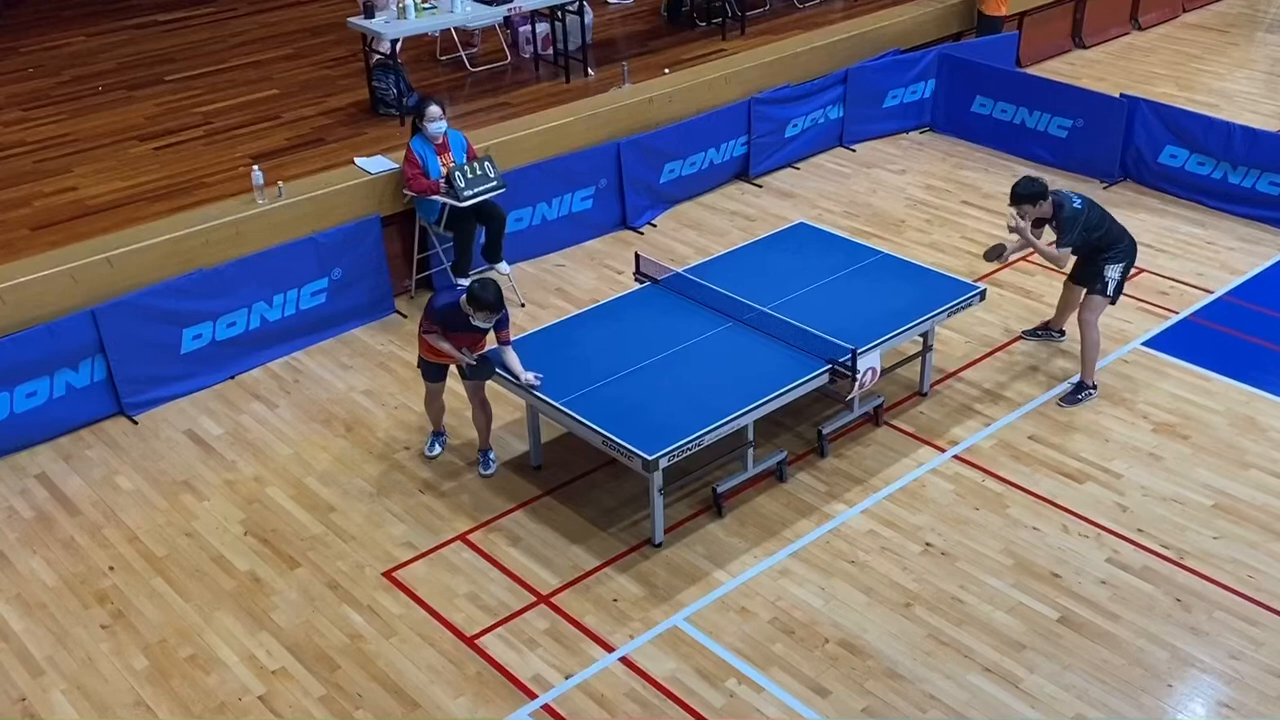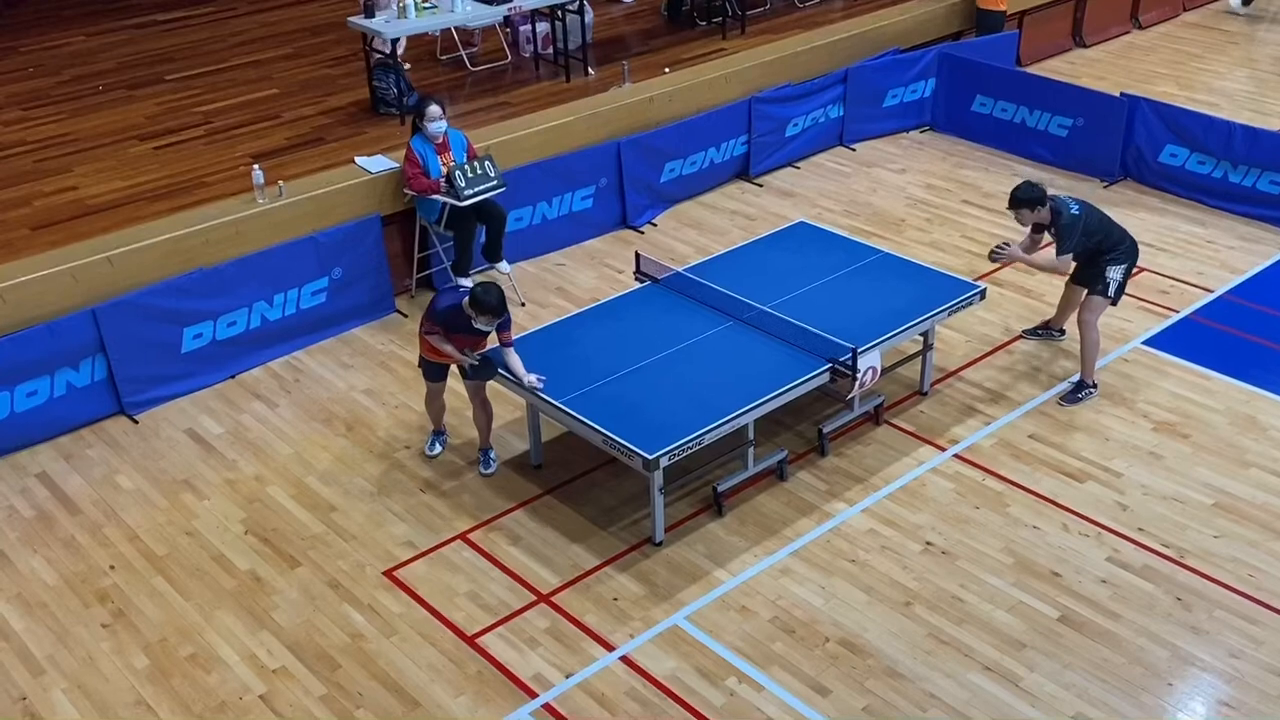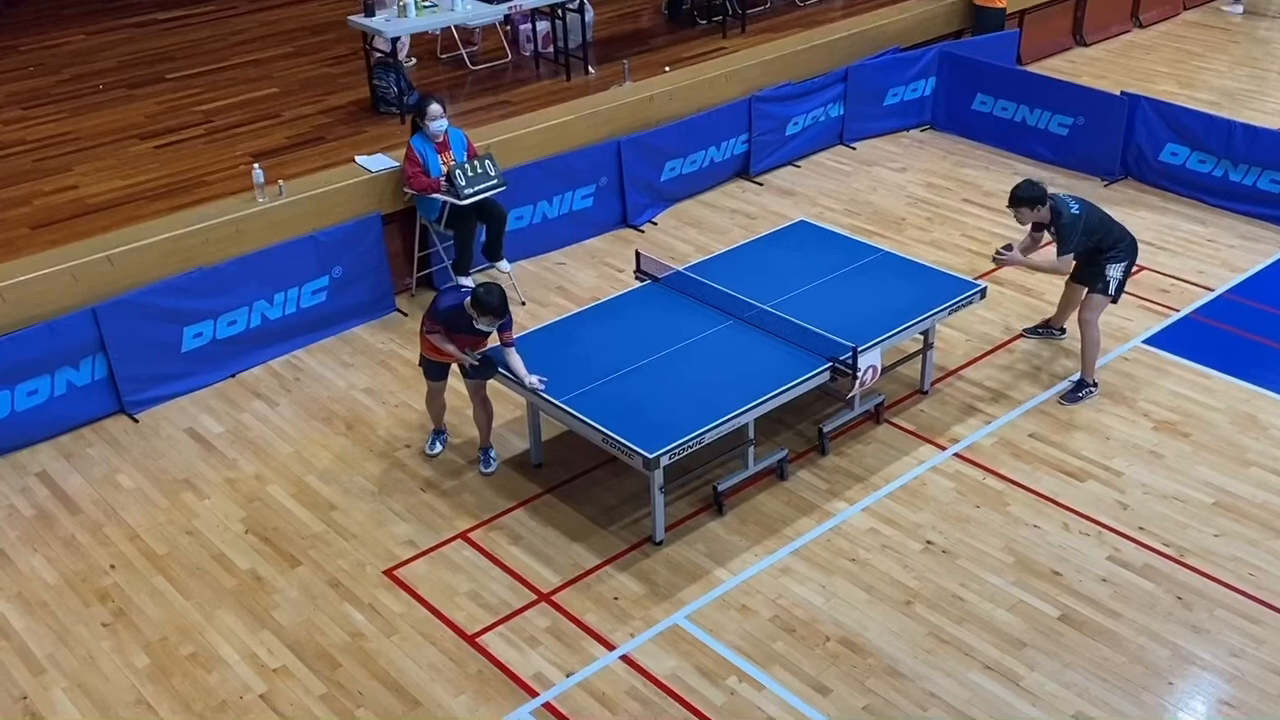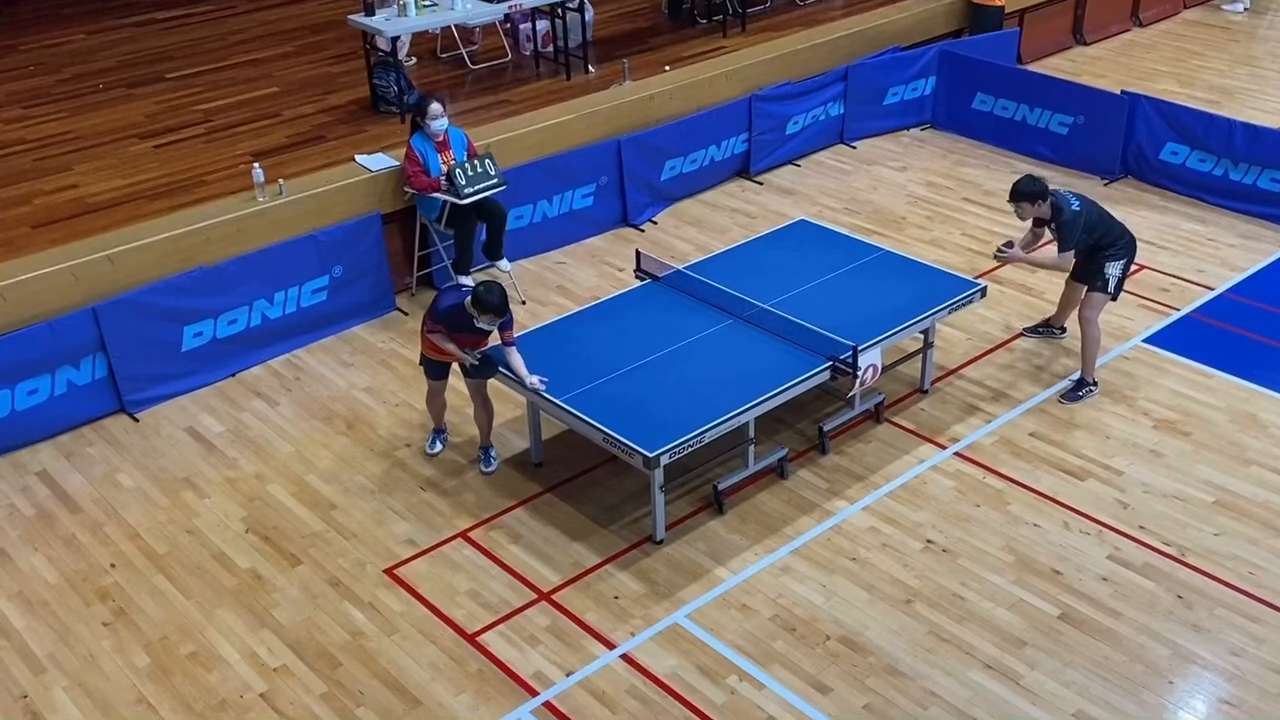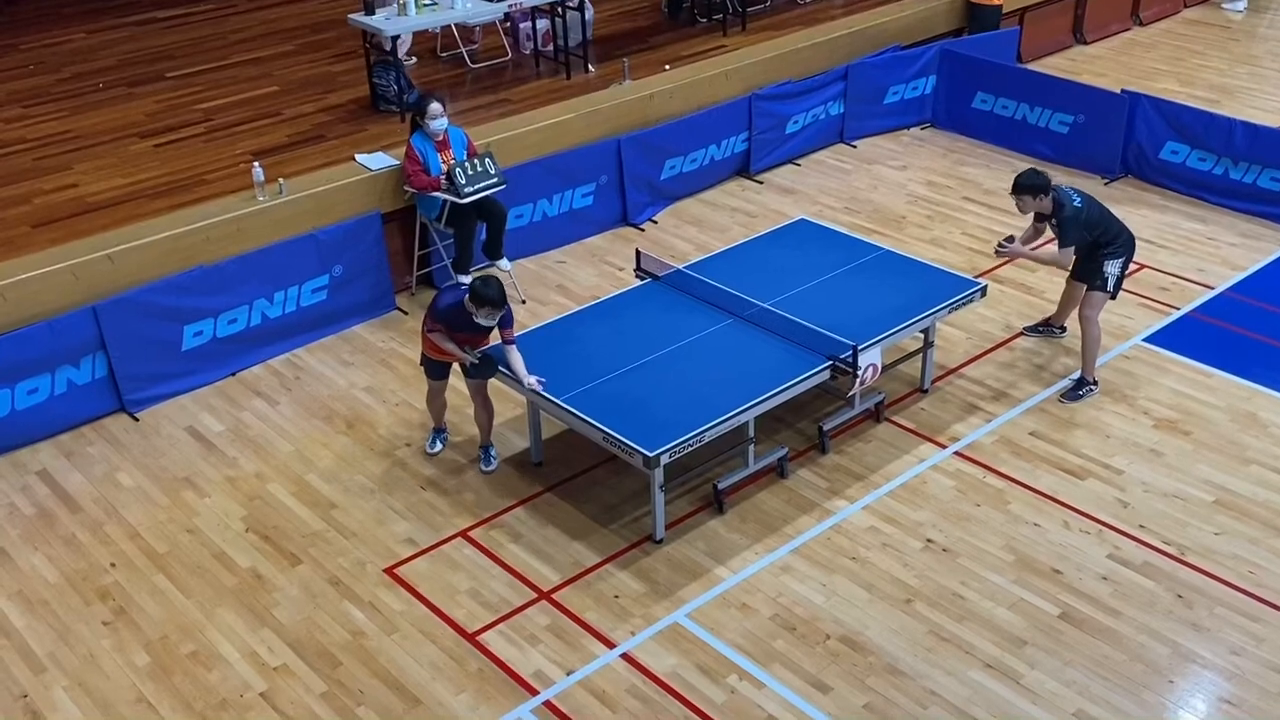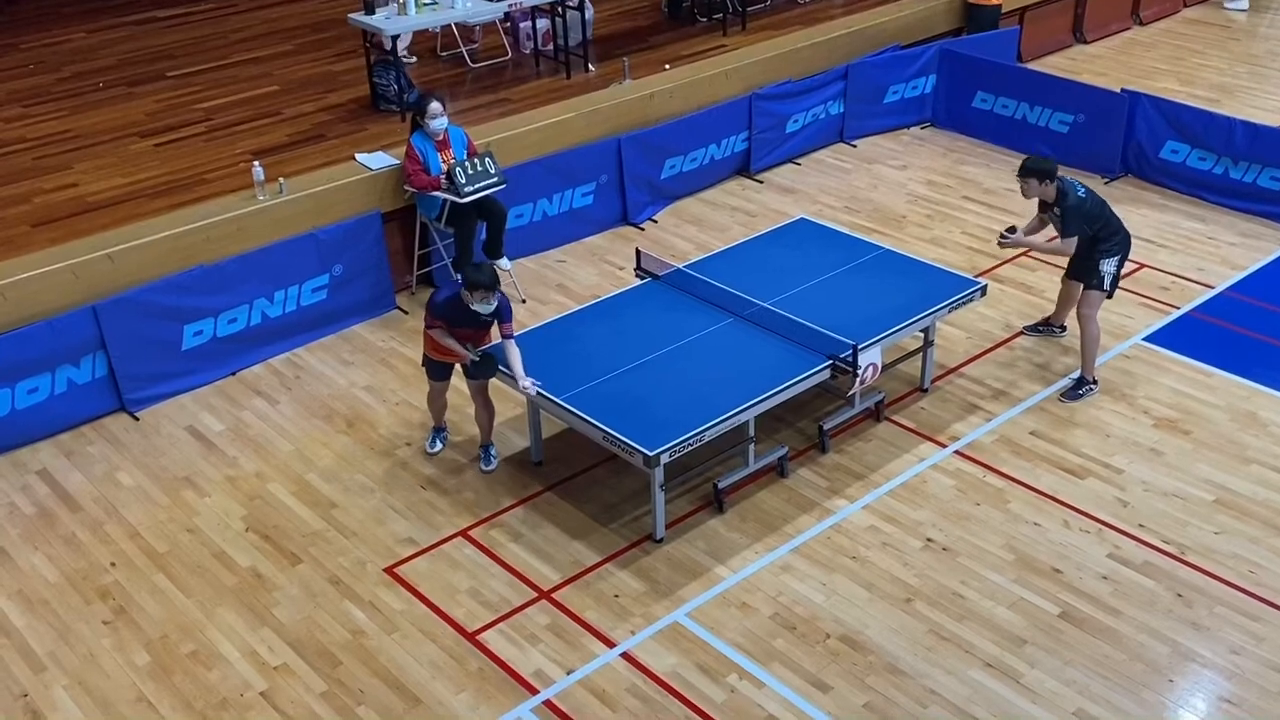
dt=0.2s
person 1, frame 1
left shoulder: (1068, 214)
right shoulder: (1046, 203)
left elbow: (1060, 260)
right elbow: (1035, 235)
left wrist: (1026, 236)
right wrist: (1011, 249)
left hip: (1116, 254)
right hip: (1093, 248)
left knee: (1087, 316)
right knee: (1071, 287)
left ankle: (1087, 385)
right ankle: (1054, 328)
person 1, frame 2
left shoulder: (1067, 220)
right shoulder: (1045, 208)
left elbow: (1061, 267)
right elbow: (1034, 241)
left wrist: (1020, 257)
right wrist: (1012, 252)
left hip: (1117, 255)
right hip: (1094, 250)
left knee: (1087, 317)
right knee: (1073, 288)
left ankle: (1087, 384)
right ankle: (1055, 328)
person 1, frame 3
left shoulder: (1067, 220)
right shoulder: (1044, 207)
left elbow: (1063, 267)
right elbow: (1034, 239)
left wrist: (1020, 261)
right wrist: (1014, 252)
left hip: (1117, 253)
right hip: (1093, 248)
left knee: (1087, 316)
right knee: (1073, 287)
left ankle: (1087, 383)
right ankle: (1055, 326)
person 1, frame 4
left shoulder: (1068, 216)
right shoulder: (1046, 203)
left elbow: (1063, 263)
right elbow: (1036, 233)
left wrist: (1021, 258)
right wrist: (1016, 248)
left hip: (1115, 251)
right hip: (1092, 246)
left knee: (1087, 313)
right knee: (1073, 286)
left ankle: (1087, 382)
right ankle: (1055, 326)
person 1, frame 5
left shoulder: (1069, 213)
right shoulder: (1047, 200)
left elbow: (1064, 260)
right elbow: (1038, 228)
left wrist: (1022, 253)
right wrist: (1017, 243)
left hip: (1114, 249)
right hip: (1091, 244)
left knee: (1088, 313)
right knee: (1073, 285)
left ankle: (1088, 380)
right ankle: (1055, 325)
person 1, frame 6
left shoulder: (1071, 202)
right shoulder: (1049, 191)
left elbow: (1067, 249)
right elbow: (1042, 219)
left wrist: (1025, 243)
right wrist: (1020, 233)
left hip: (1110, 247)
right hip: (1088, 242)
left knee: (1086, 311)
right knee: (1070, 283)
left ankle: (1088, 380)
right ankle: (1055, 324)
person 2, frame 1
left shoulder: (498, 312)
right shoulder: (440, 306)
left elbow: (505, 348)
right elbow: (428, 333)
left wrist: (521, 373)
right wrist: (458, 355)
left hip: (471, 350)
right hip: (435, 349)
left knee: (478, 397)
right knee: (434, 393)
left ankle: (485, 449)
right ankle: (438, 433)
person 2, frame 2
left shoulder: (499, 314)
right shoulder: (442, 307)
left elbow: (508, 350)
right elbow: (430, 334)
left wrist: (524, 375)
right wrist: (460, 356)
left hip: (472, 350)
right hip: (437, 349)
left knee: (478, 397)
right knee: (435, 393)
left ankle: (485, 448)
right ankle: (438, 432)
person 2, frame 3
left shoulder: (501, 315)
right shoulder: (444, 307)
left elbow: (509, 351)
right elbow: (431, 333)
left wrist: (525, 376)
right wrist: (460, 355)
left hip: (473, 349)
right hip: (437, 347)
left knee: (479, 395)
right knee: (435, 392)
left ankle: (485, 447)
right ankle: (439, 431)
person 2, frame 4
left shoulder: (501, 314)
right shoulder: (445, 306)
left elbow: (510, 350)
right elbow: (431, 332)
left wrist: (526, 376)
right wrist: (461, 354)
left hip: (474, 348)
right hip: (438, 346)
left knee: (479, 395)
right knee: (436, 391)
left ankle: (486, 446)
right ankle: (439, 430)
person 2, frame 5
left shoulder: (501, 310)
right shoulder: (444, 305)
left elbow: (510, 348)
right elbow: (432, 332)
left wrist: (524, 376)
right wrist: (461, 354)
left hip: (474, 347)
right hip: (438, 346)
left knee: (480, 395)
right knee: (436, 391)
left ankle: (486, 446)
right ankle: (439, 430)
person 2, frame 6
left shoulder: (500, 302)
right shoulder: (441, 300)
left elbow: (509, 343)
right elbow: (433, 329)
left wrist: (520, 377)
right wrist: (462, 351)
left hip: (476, 347)
right hip: (440, 348)
left knee: (481, 396)
right knee: (437, 391)
left ankle: (486, 445)
right ankle: (439, 428)
person 3, frame 1
left shoulder: (456, 137)
right shoulder: (416, 147)
right elbow: (413, 182)
right wrist: (436, 186)
right hip: (437, 203)
left knee: (497, 215)
right knee: (467, 222)
left ankle: (493, 257)
right ankle: (461, 274)
person 3, frame 2
left shoulder: (457, 136)
right shoulder: (416, 146)
left elbow: (474, 162)
right elbow: (413, 181)
right wrist: (436, 186)
right hip: (437, 202)
left knee: (498, 214)
right knee: (467, 222)
left ankle: (493, 256)
right ankle: (461, 273)
person 3, frame 3
left shoulder: (457, 135)
right shoulder: (416, 145)
right elbow: (413, 180)
right wrist: (437, 184)
right hip: (437, 201)
left knee: (498, 213)
right knee: (467, 220)
left ankle: (494, 255)
right ankle: (461, 272)
person 3, frame 4
left shoulder: (457, 134)
right shoulder: (416, 145)
left elbow: (474, 160)
right elbow: (413, 179)
right wrist: (437, 183)
right hip: (437, 200)
left knee: (498, 212)
right knee: (467, 220)
left ankle: (494, 254)
right ankle: (462, 271)
person 3, frame 5
left shoulder: (457, 134)
right shoulder: (416, 144)
right elbow: (413, 178)
right wrist: (437, 183)
right hip: (437, 199)
left knee: (498, 211)
right knee: (467, 219)
left ankle: (494, 253)
right ankle: (461, 270)
person 3, frame 6
left shoulder: (457, 133)
right shoulder: (416, 143)
right elbow: (414, 178)
right wrist: (437, 182)
right hip: (438, 199)
left knee: (498, 211)
right knee: (467, 218)
left ankle: (494, 253)
right ankle: (462, 268)
